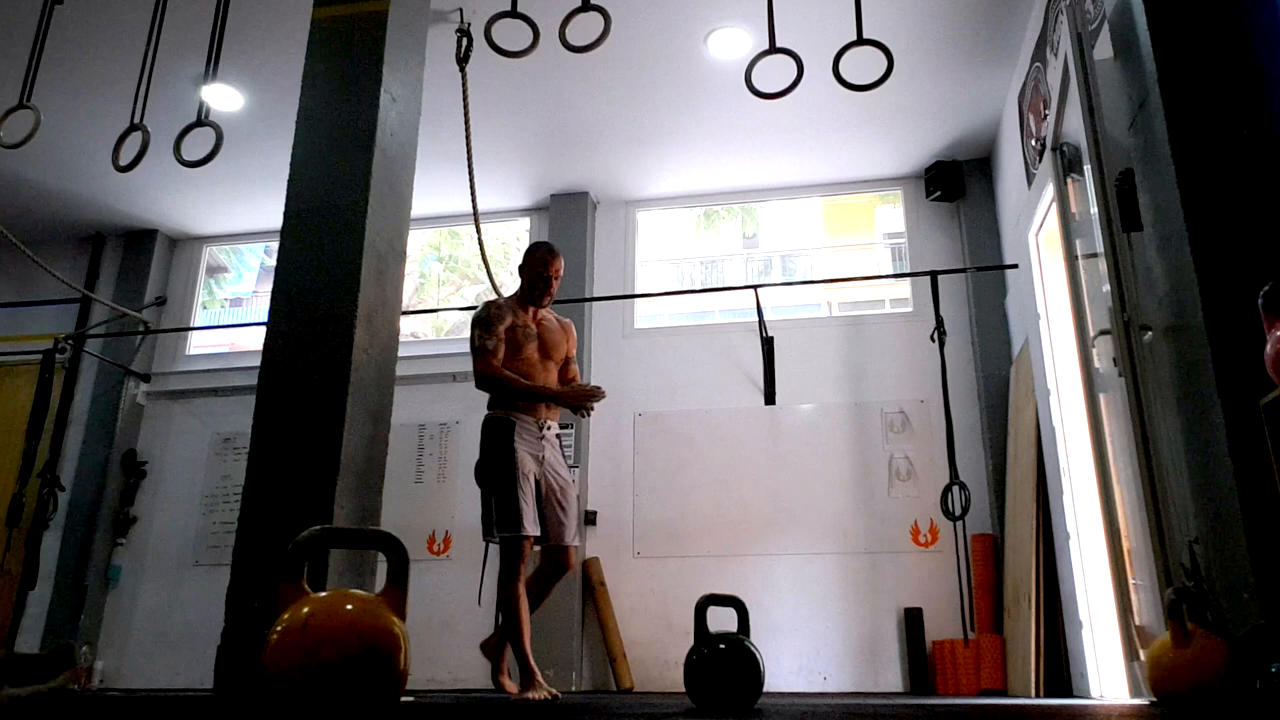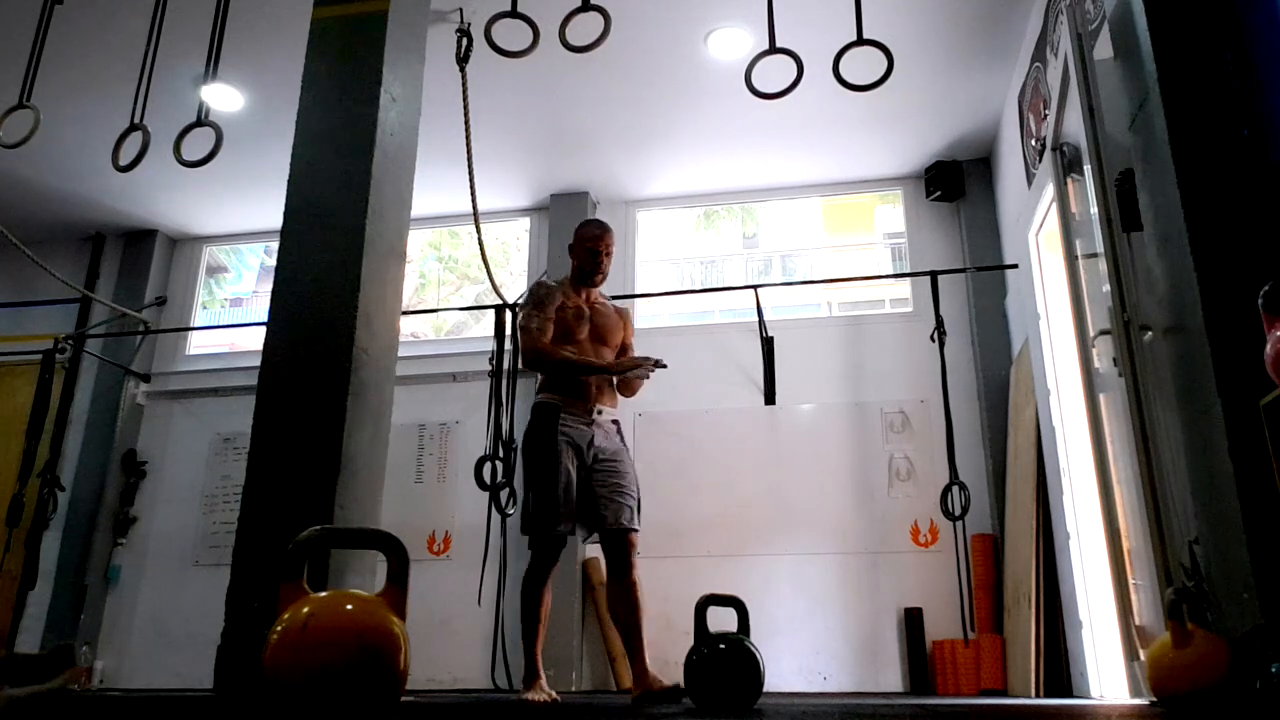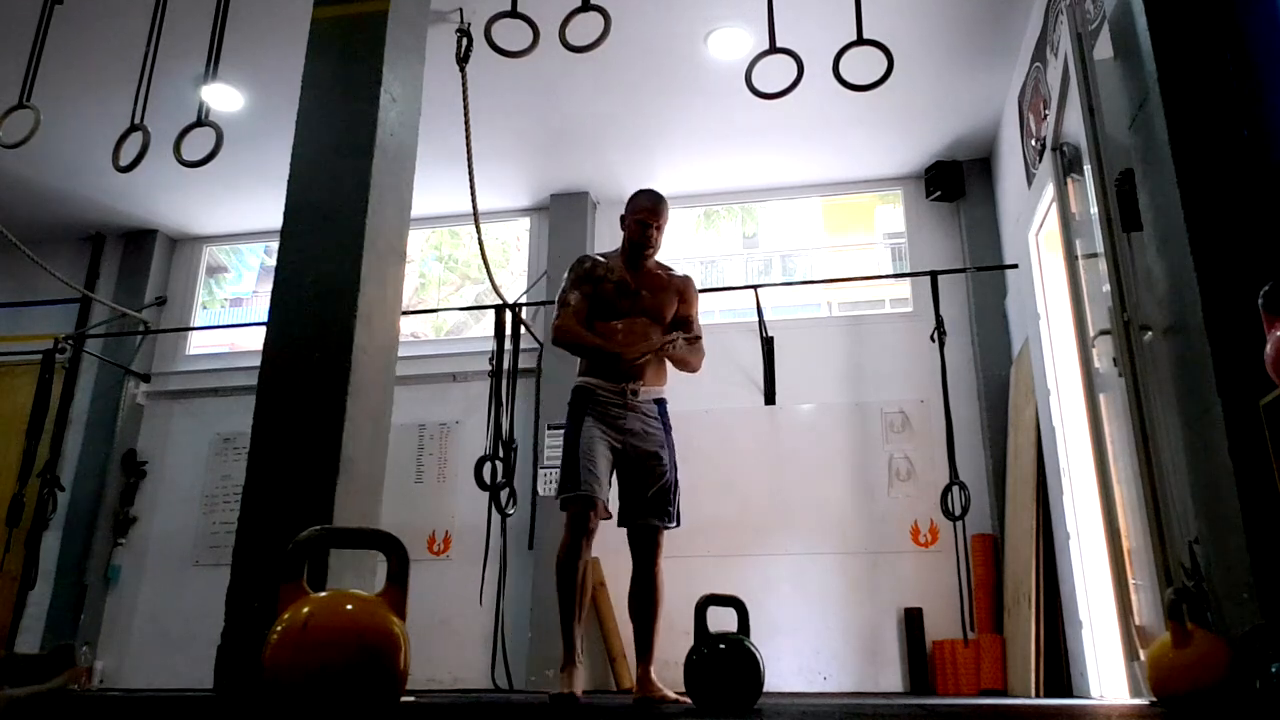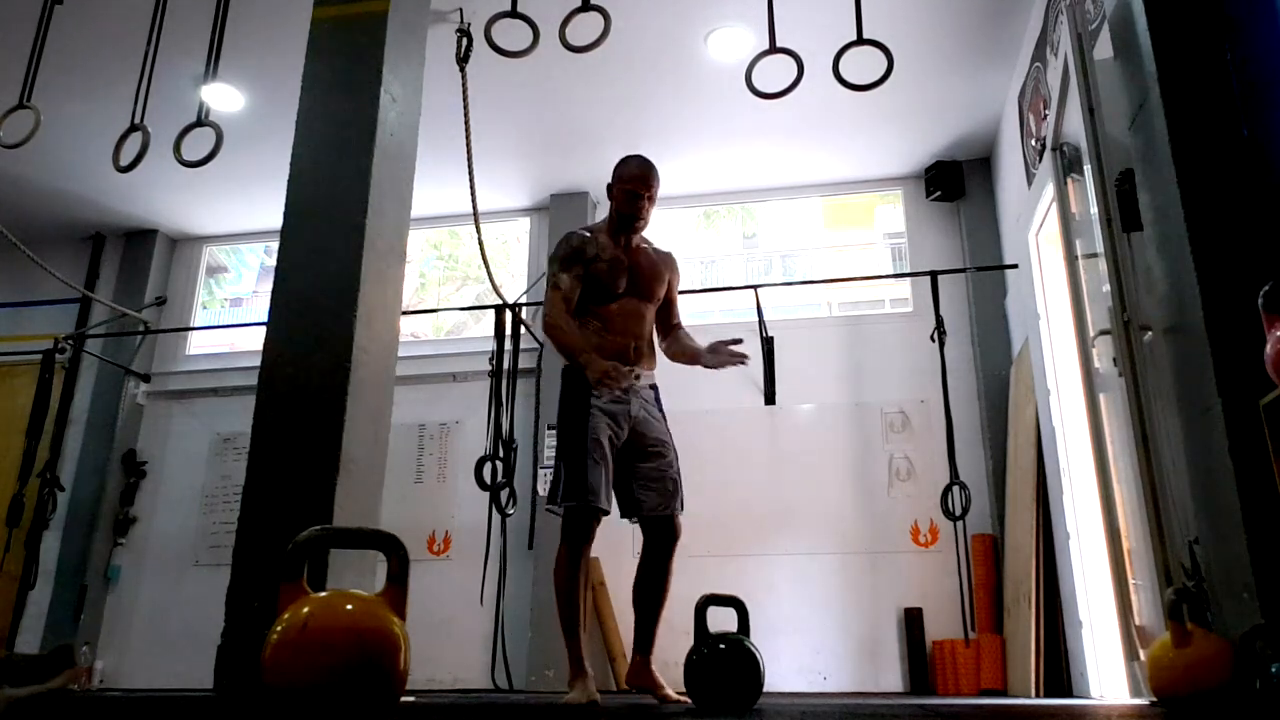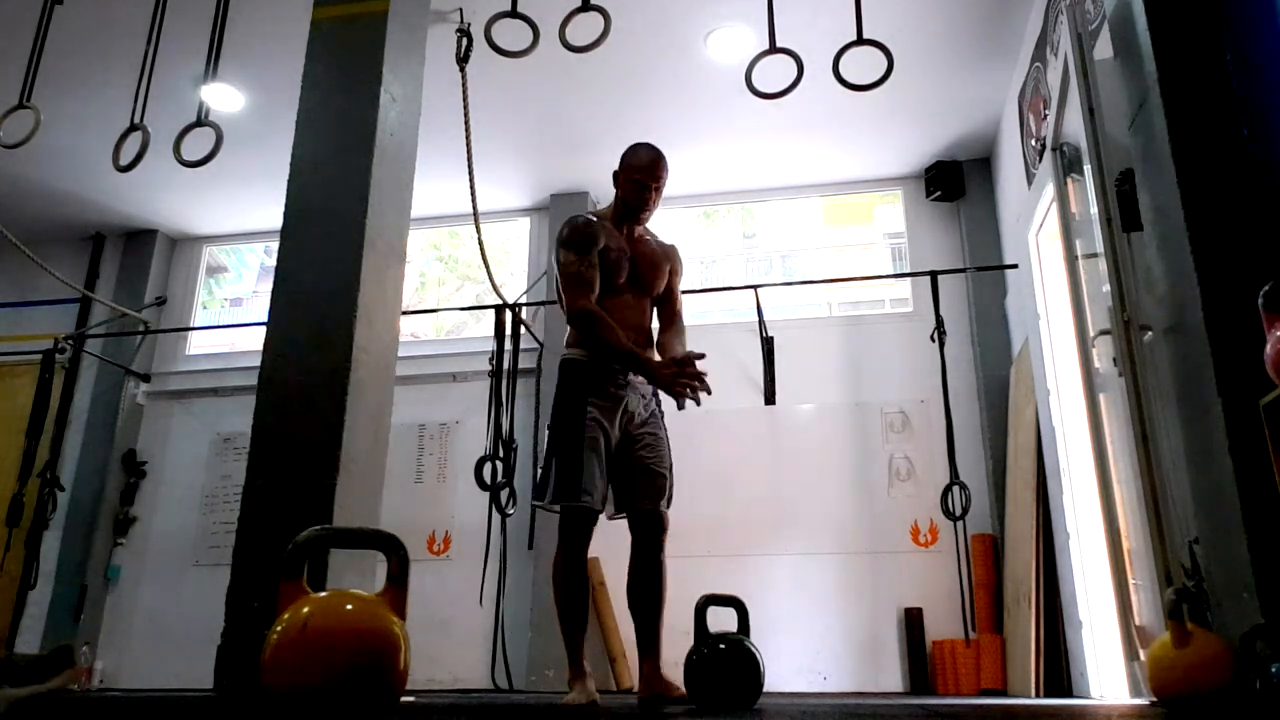
dt=0.4s
person 1, frame 1
left shoulder: (564, 329)
right shoulder: (496, 314)
right elbow: (486, 374)
left wrist: (579, 397)
right wrist: (554, 393)
left hip: (550, 439)
right hip: (509, 433)
left knee: (563, 557)
right knee: (519, 549)
left ankle: (498, 640)
right ankle: (527, 672)
person 1, frame 2
left shoulder: (619, 314)
right shoulder: (546, 295)
right elbow: (533, 352)
left wrist: (634, 376)
right wrist: (601, 367)
left hip: (607, 428)
right hip: (558, 421)
left knee: (624, 546)
right knee: (547, 547)
left ankle: (642, 673)
right ankle: (534, 675)
person 1, frame 3
left shoulder: (678, 285)
right shoulder: (590, 269)
left elbow: (696, 358)
right elbow: (562, 331)
left wrist: (672, 346)
right wrist: (621, 352)
left hip: (650, 411)
right hip: (597, 401)
left knee: (649, 544)
right knee: (583, 519)
left ankle: (645, 676)
right ankle: (571, 658)
person 1, frame 4
left shoulder: (663, 263)
right shoulder: (579, 245)
left elbow: (670, 334)
right elbow: (555, 315)
left wrist: (706, 355)
right wrist: (588, 360)
left hip: (645, 397)
right hip: (592, 393)
left knee: (664, 531)
right knee: (581, 524)
left ankle: (643, 665)
right ankle: (579, 672)
person 1, frame 5
left shoulder: (665, 253)
right shoulder: (583, 232)
left elbow: (670, 321)
right elbow: (582, 311)
left wrist: (677, 362)
right wrist: (652, 366)
left hip: (642, 394)
right hip: (588, 383)
left knee: (652, 527)
right knee: (578, 524)
left ankle: (651, 672)
right ankle: (578, 674)
